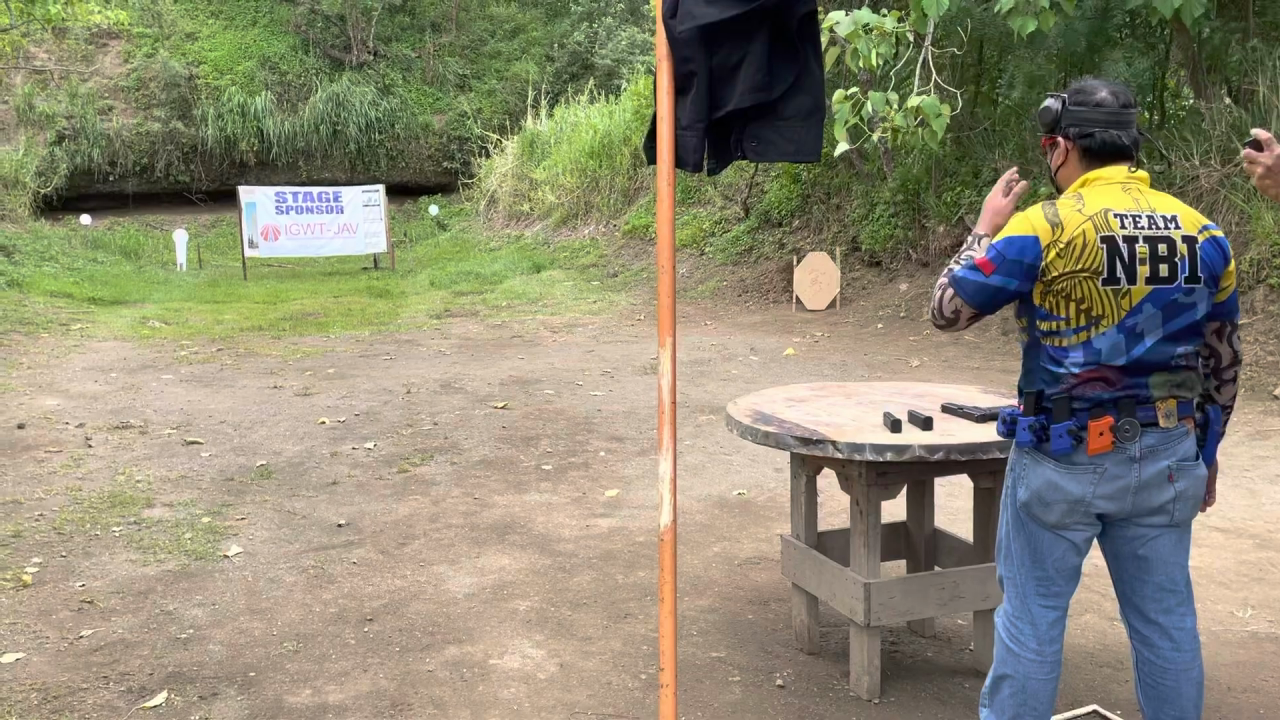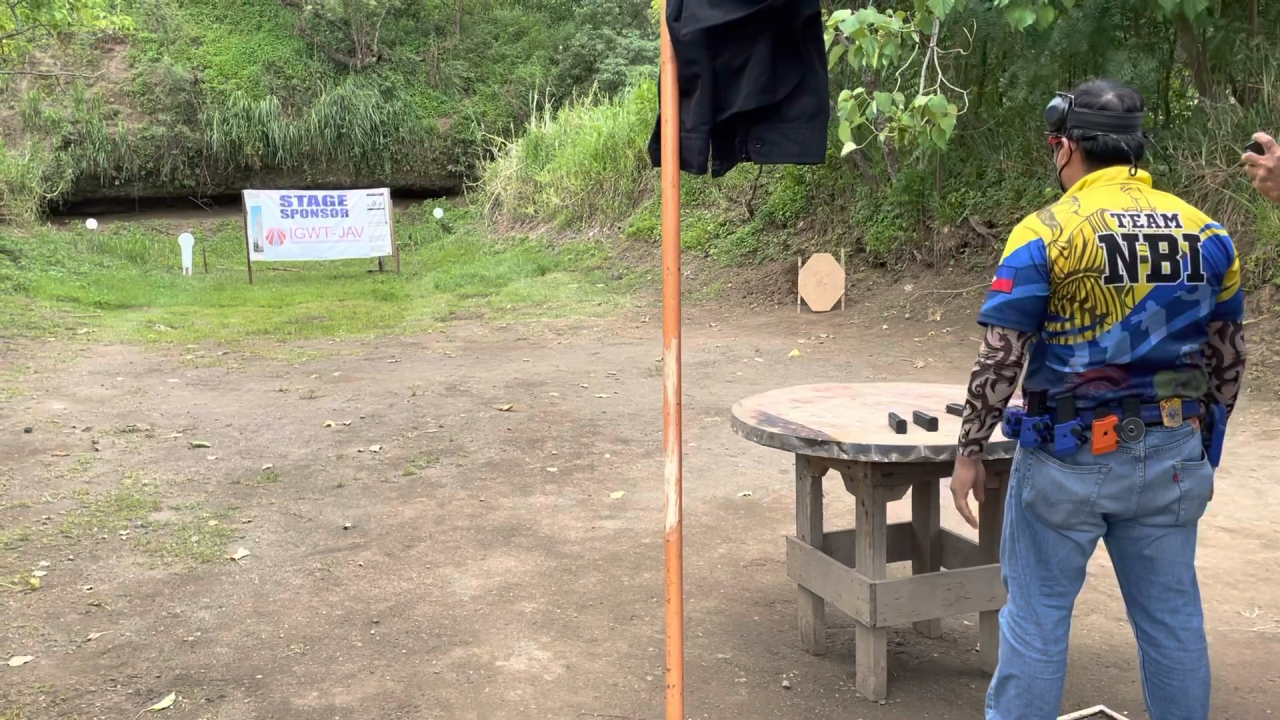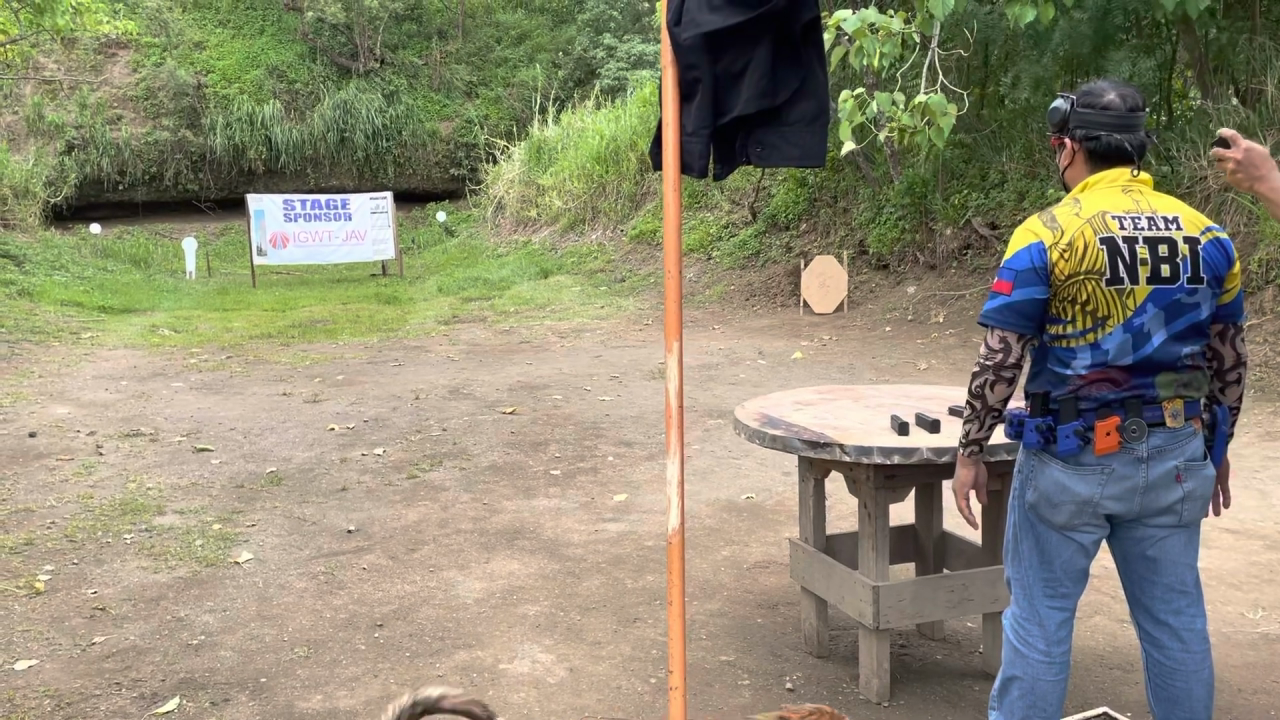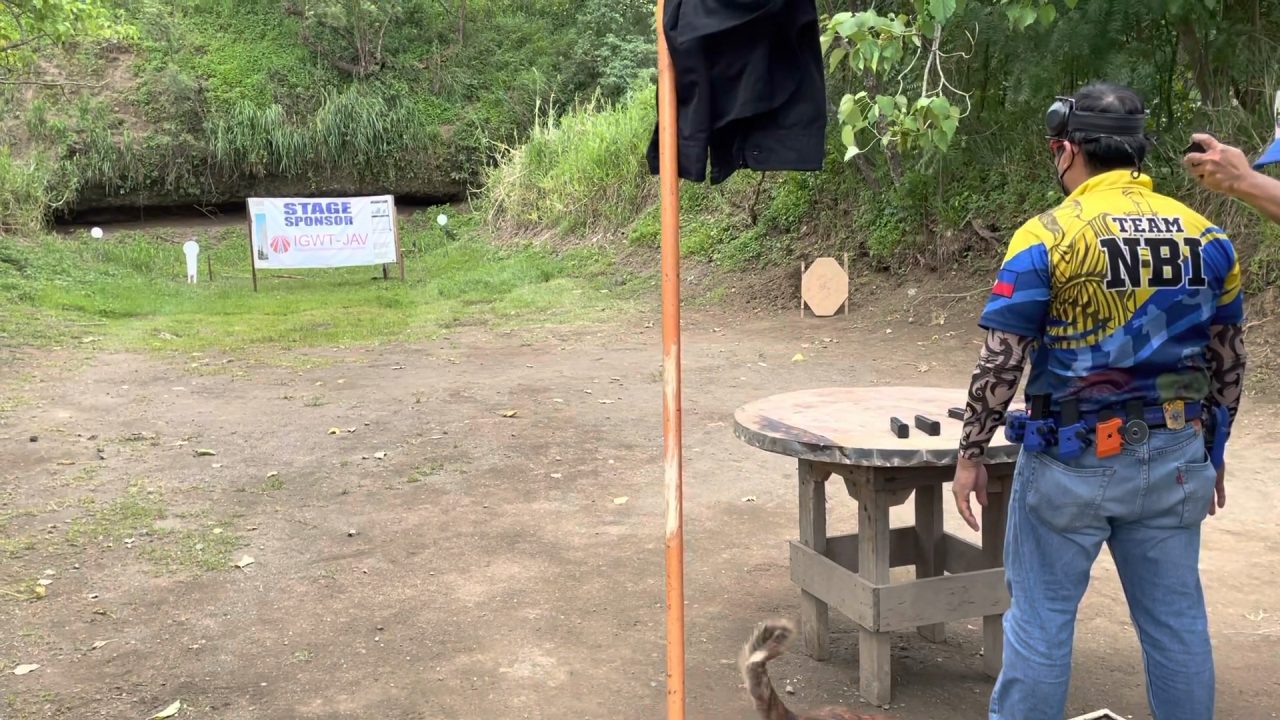
dt=0.7s
person 1, frame 1
left shoulder: (1043, 227)
right shoulder: (1202, 233)
left elbow: (948, 309)
right elbow: (1224, 357)
left wrist: (987, 229)
right wrist: (1207, 445)
left hip: (1065, 457)
right hip: (1165, 455)
left knee: (1032, 615)
right knee: (1166, 616)
person 1, frame 2
left shoulder: (1046, 232)
right shoulder: (1206, 232)
left elbow: (1000, 359)
right elbow: (1227, 356)
left wrist: (969, 451)
right wrist: (1205, 439)
left hip: (1070, 457)
right hip: (1171, 455)
left knee: (1037, 614)
right knee: (1172, 615)
person 1, frame 3
left shoulder: (1046, 234)
right shoulder: (1205, 235)
left elbow: (999, 360)
right elbow: (1229, 359)
left wrist: (969, 451)
right wrist: (1217, 448)
left hip: (1072, 459)
right hip: (1173, 456)
left knee: (1040, 614)
right knee: (1175, 616)
person 1, frame 4
left shoulder: (1047, 237)
right shoulder: (1206, 236)
left elbow: (1001, 362)
right elbow: (1228, 361)
left wrist: (970, 453)
right wrist: (1211, 449)
left hip: (1074, 460)
right hip: (1172, 457)
left knee: (1042, 617)
right knee: (1176, 618)
